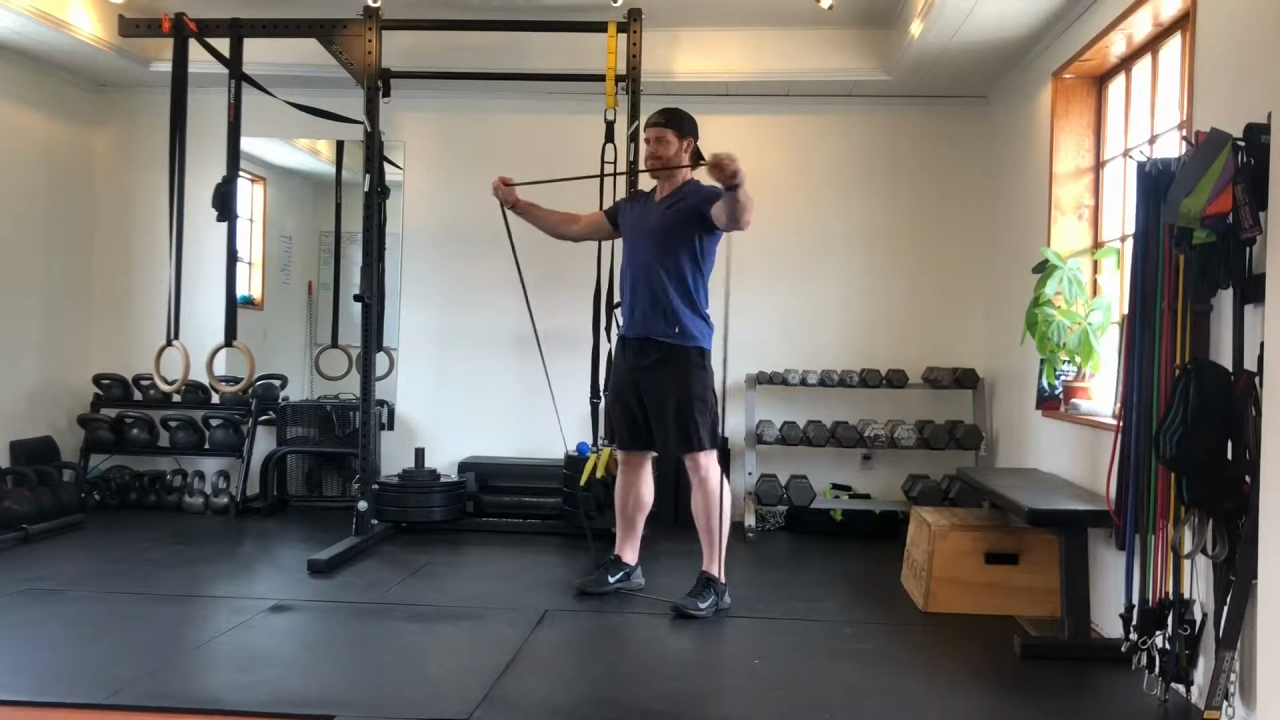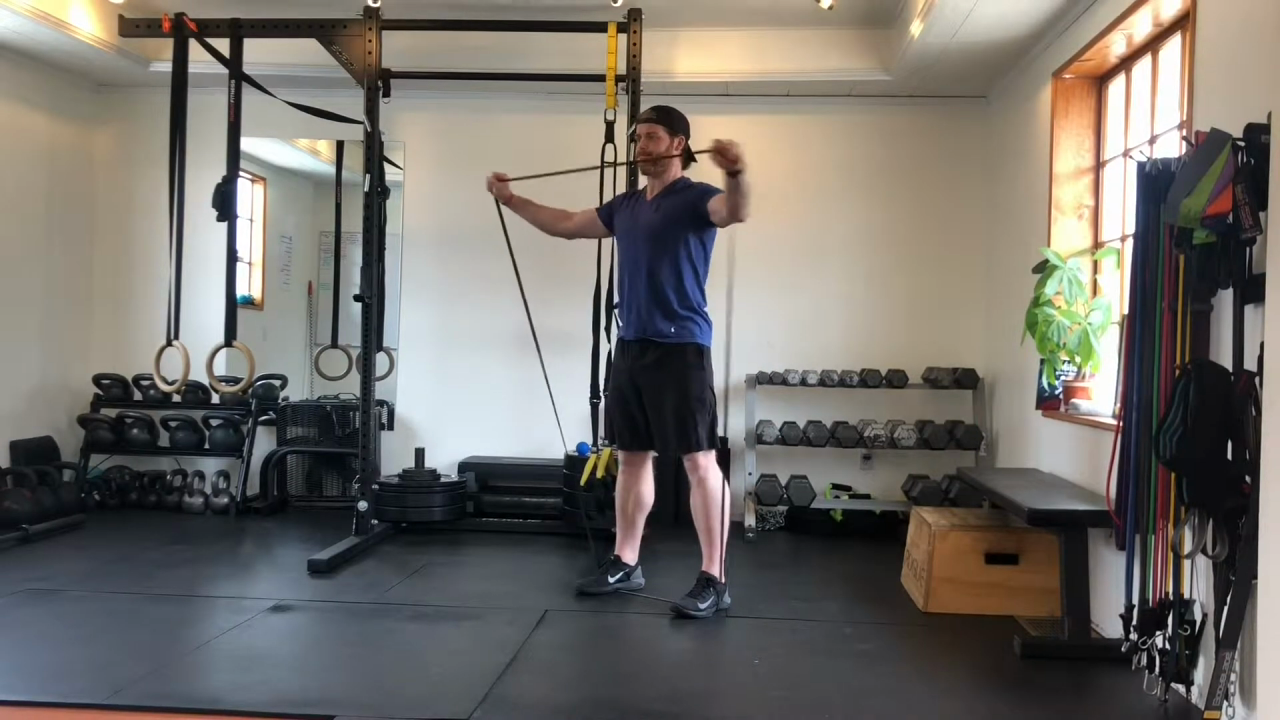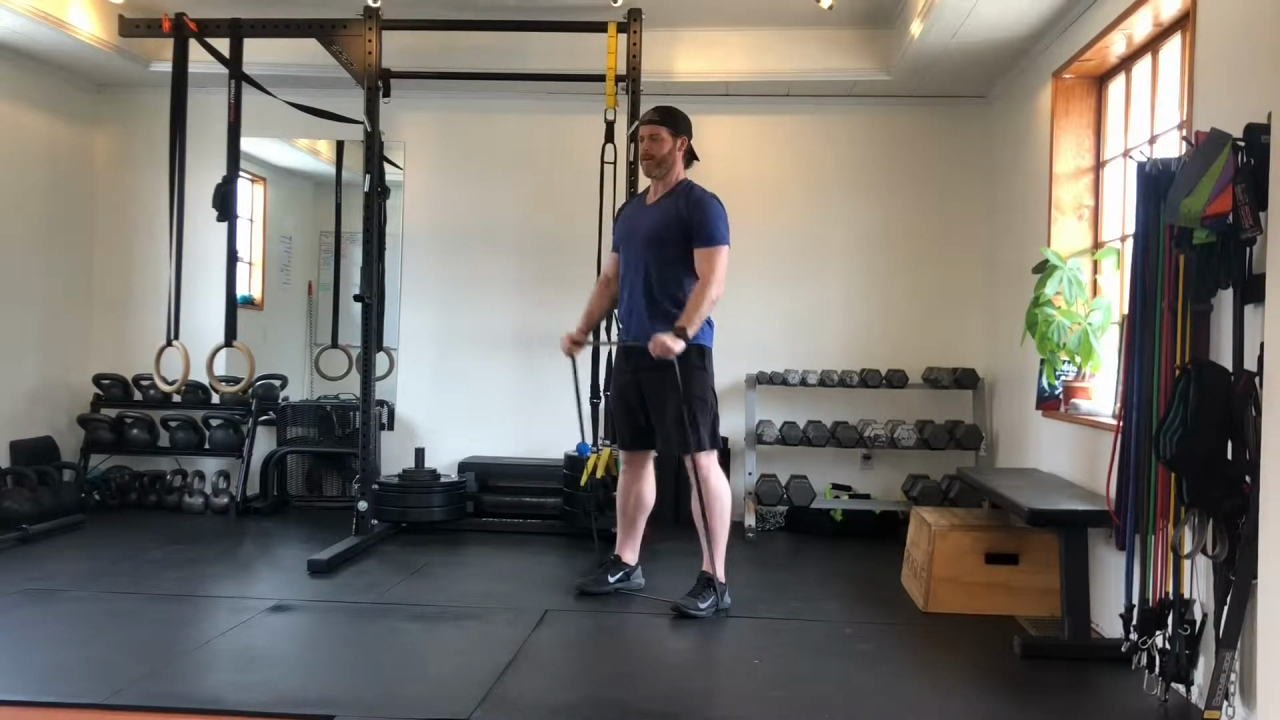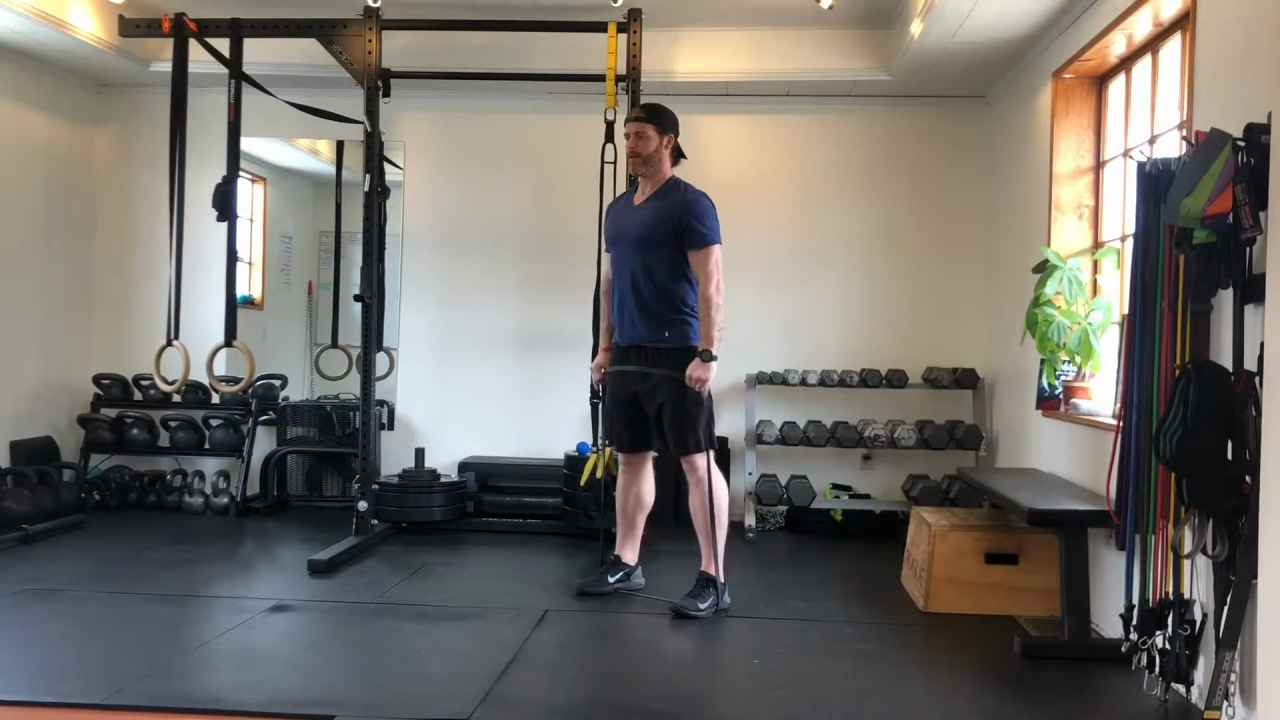
dt=1s
person 1, frame 1
left shoulder: (701, 199)
right shoulder: (635, 205)
left elbow: (736, 218)
right elbow: (575, 227)
left wrist: (734, 184)
right wrist: (517, 205)
left hip: (681, 347)
right hip: (632, 347)
left knee: (700, 460)
right knee: (631, 457)
left ankle: (715, 580)
right ankle: (625, 563)
person 1, frame 2
left shoulder: (694, 197)
right shoulder: (626, 206)
left elbow: (733, 211)
right elbow: (565, 224)
left wrist: (735, 175)
right wrist: (511, 199)
left hip: (680, 346)
right hip: (631, 346)
left knee: (698, 461)
right knee: (631, 457)
left ankle: (713, 579)
right ankle: (624, 563)
person 1, frame 3
left shoulder: (701, 205)
right shoulder: (630, 209)
left elbow: (712, 278)
right elbow: (611, 278)
left wrist: (681, 334)
right wrist: (584, 329)
left hip: (679, 352)
right hip: (632, 351)
left knee: (701, 459)
right knee: (634, 457)
left ankle: (715, 580)
right ankle: (625, 563)
person 1, frame 4
left shoulder: (690, 204)
right shoulder: (618, 209)
left elbow: (708, 284)
left wrist: (708, 354)
right wrist: (605, 348)
left hip: (675, 353)
right hip: (628, 353)
left knee: (696, 462)
right knee: (631, 458)
left ankle: (713, 580)
right ankle: (625, 563)
